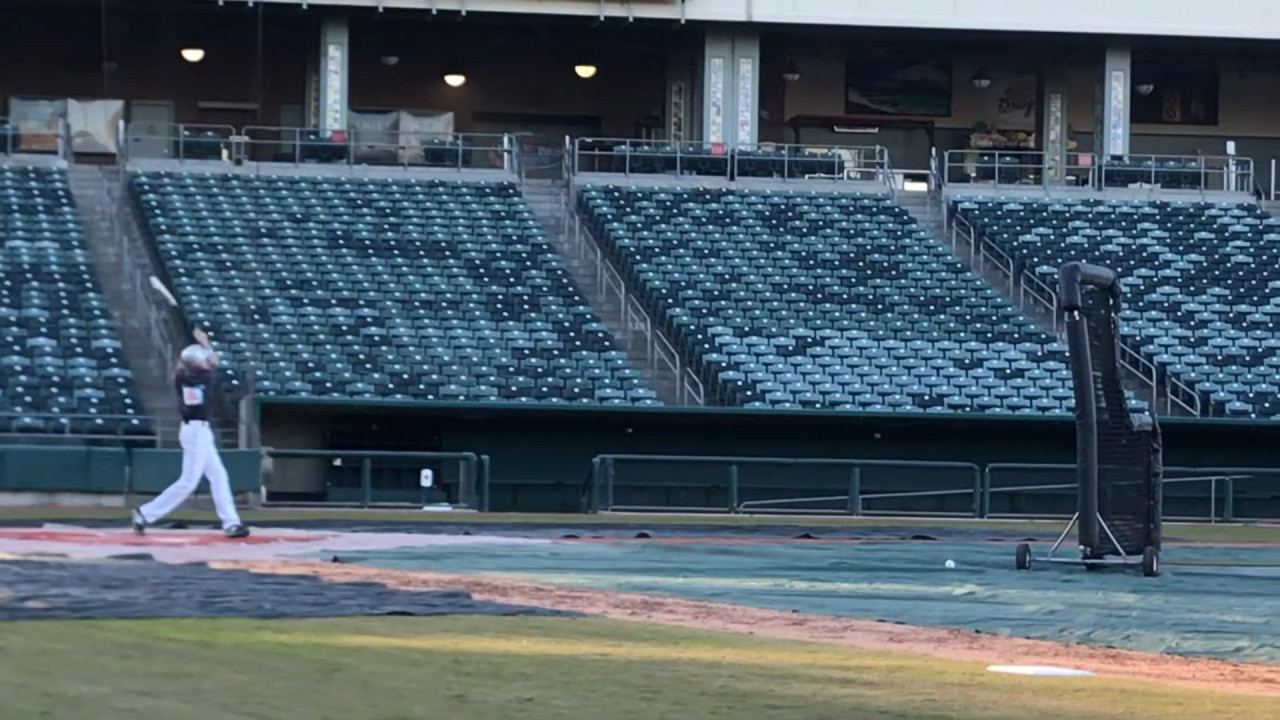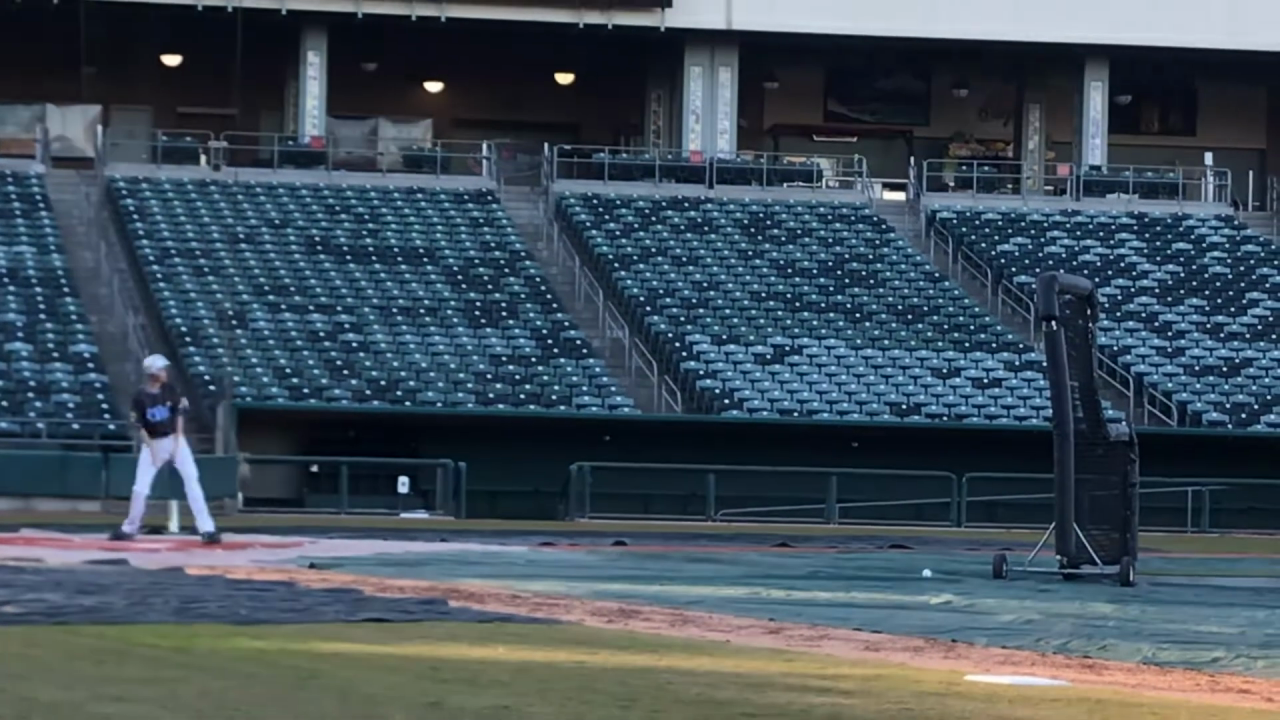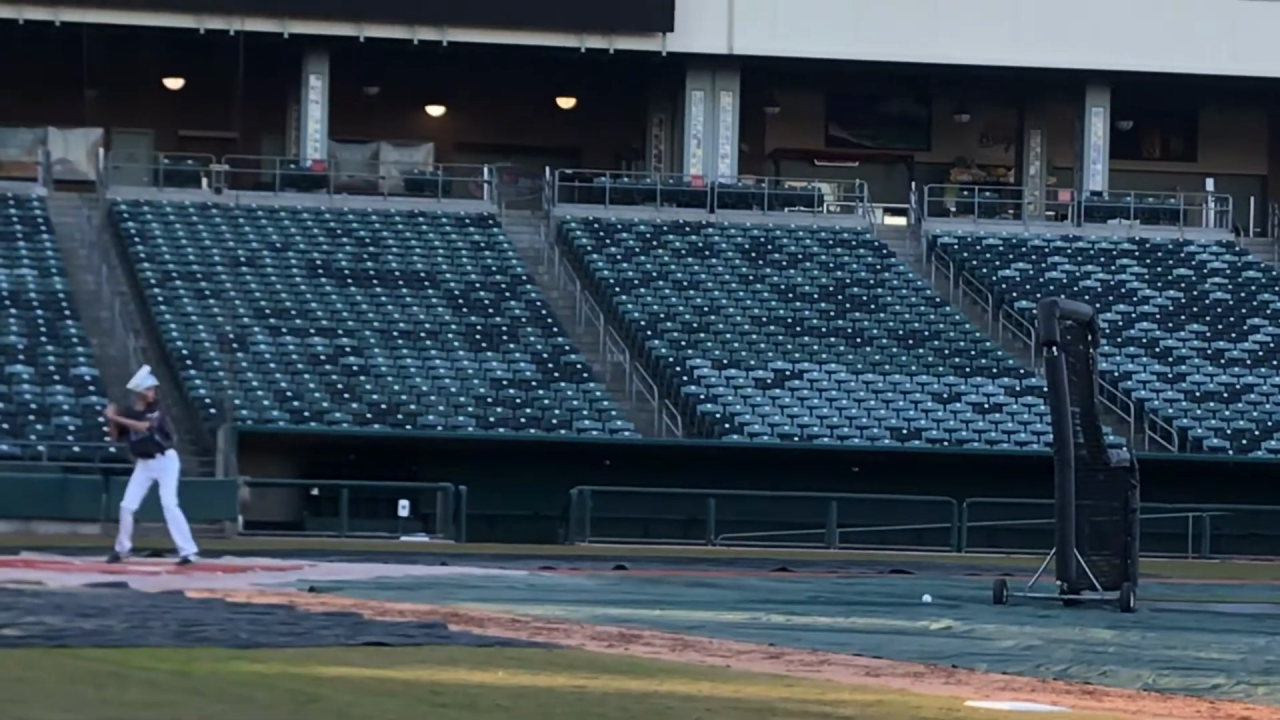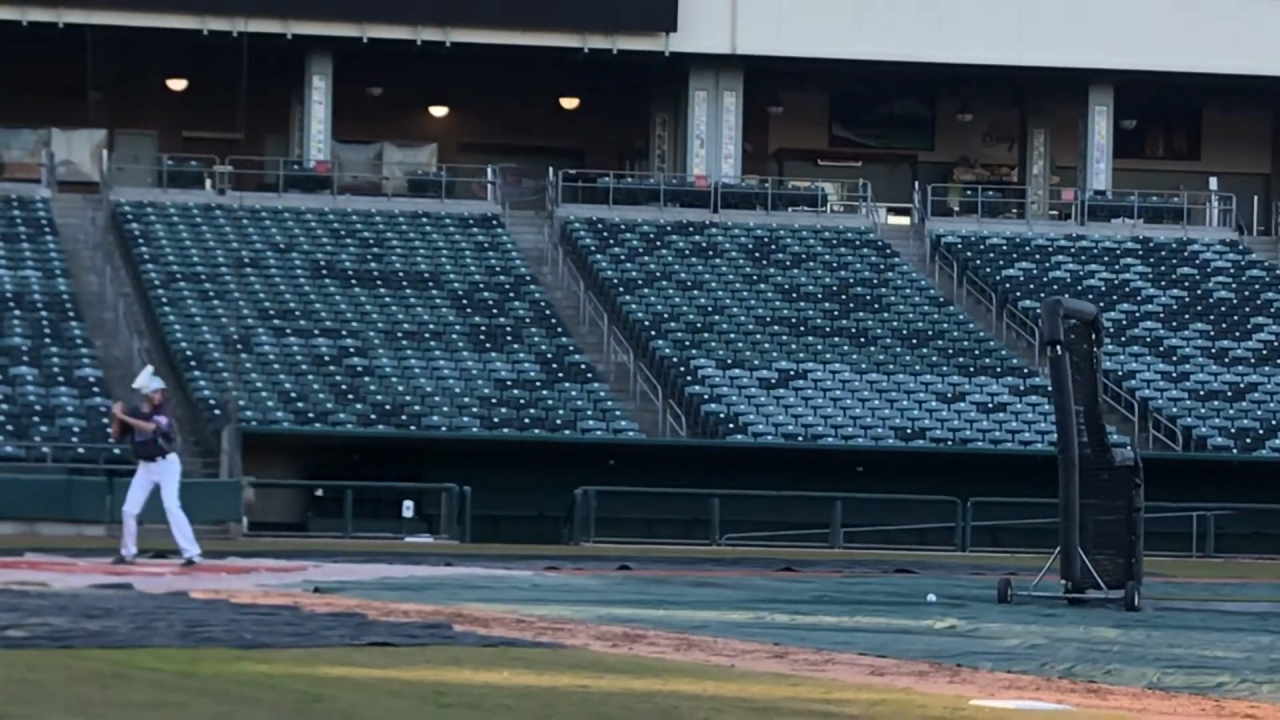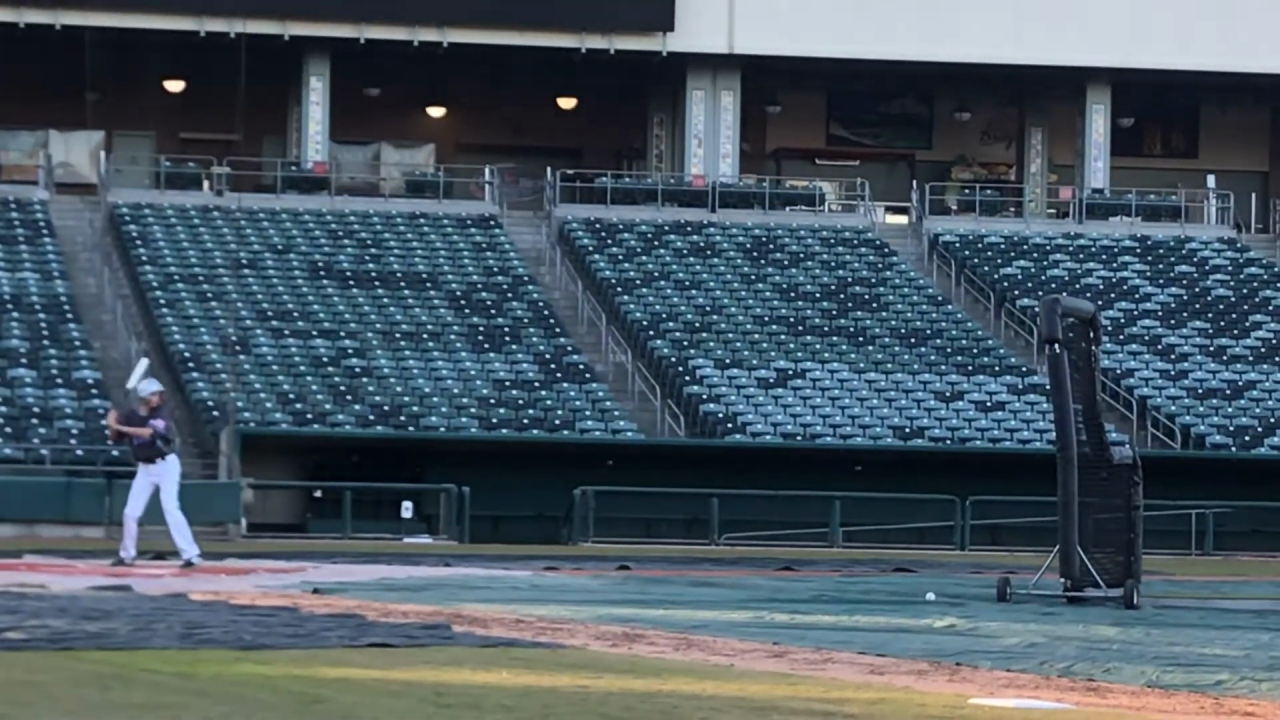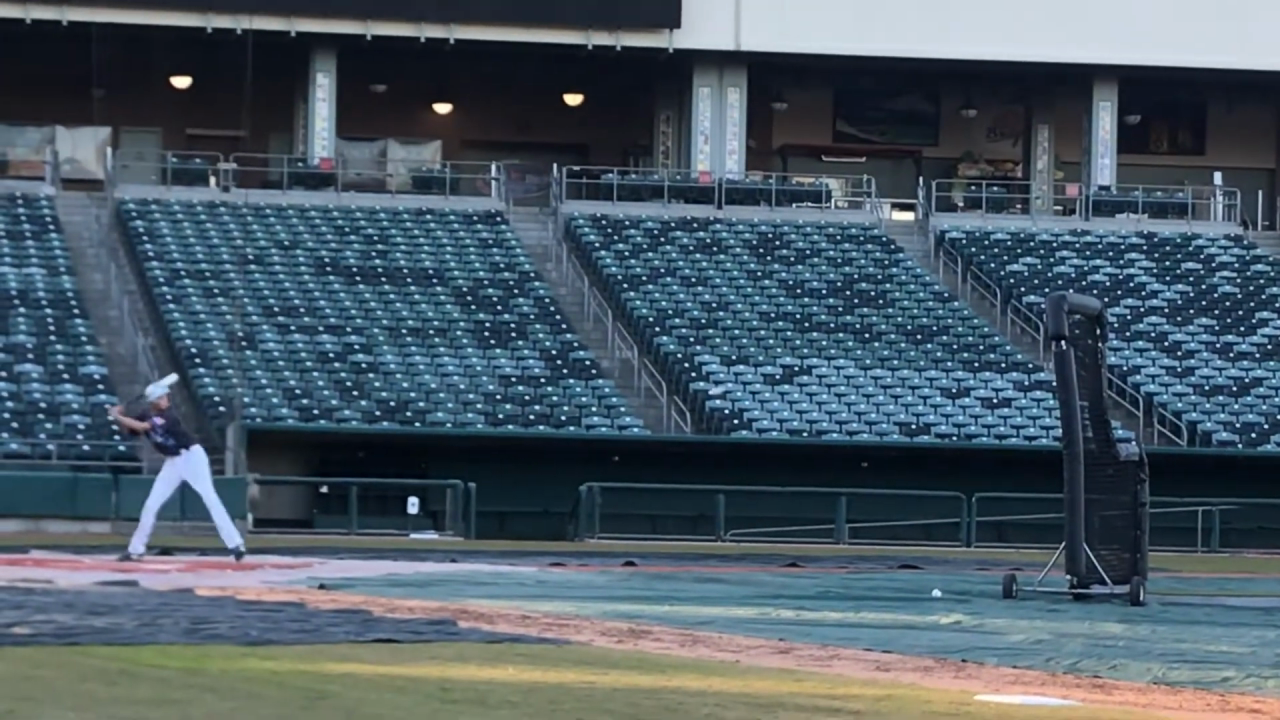
dt=0.7s
person 1, frame 1
left shoulder: (181, 377)
right shoulder: (205, 376)
left elbow: (181, 365)
right elbow: (214, 360)
left wrist: (199, 346)
right wrist: (204, 341)
left hip: (196, 430)
right hip: (197, 431)
left knee: (218, 475)
right knee: (188, 483)
left ankle: (230, 523)
right ankle: (146, 514)
person 1, frame 2
left shoulder: (171, 390)
right shoulder: (140, 397)
left elbow: (180, 418)
right elbow: (140, 427)
left wrist: (174, 446)
right wrist: (153, 451)
left hip: (175, 441)
right hip: (152, 443)
left knee: (192, 481)
right knee: (140, 488)
left ankle: (206, 530)
right ankle: (129, 528)
person 1, frame 3
left shoulder: (156, 408)
right shoulder: (128, 412)
left elbow: (143, 426)
right elbow: (116, 437)
left wrist: (114, 417)
right wrist: (112, 420)
left hip: (165, 460)
right hip: (143, 463)
left knee: (169, 504)
right knee: (127, 505)
left ankle: (188, 551)
right ankle: (122, 549)
person 1, frame 4
left shoulder: (161, 411)
right shoulder: (133, 412)
left elbow: (151, 427)
right elbow: (117, 436)
left wrist: (122, 415)
right wrist: (117, 418)
left hip: (166, 464)
right hip: (145, 466)
left knee: (171, 506)
right knee: (129, 509)
left ankle: (192, 553)
right ankle: (128, 553)
person 1, frame 5
left shoulder: (160, 414)
right shoulder: (130, 416)
left elbow: (148, 432)
right elbow: (115, 438)
left wrist: (117, 425)
right wrist: (112, 423)
left hip: (166, 465)
right hip: (145, 468)
left knee: (170, 507)
right knee: (130, 512)
left ankle: (191, 554)
right ankle: (127, 555)
person 1, frame 6
left shoulder: (168, 414)
right shoulder: (146, 415)
left elbow: (142, 426)
right elbow: (130, 429)
left wrist: (118, 416)
right wrist: (119, 416)
left hip: (192, 457)
right hip: (172, 462)
left knee: (209, 495)
right knee: (151, 505)
left ankle: (235, 544)
right ankle: (135, 550)
